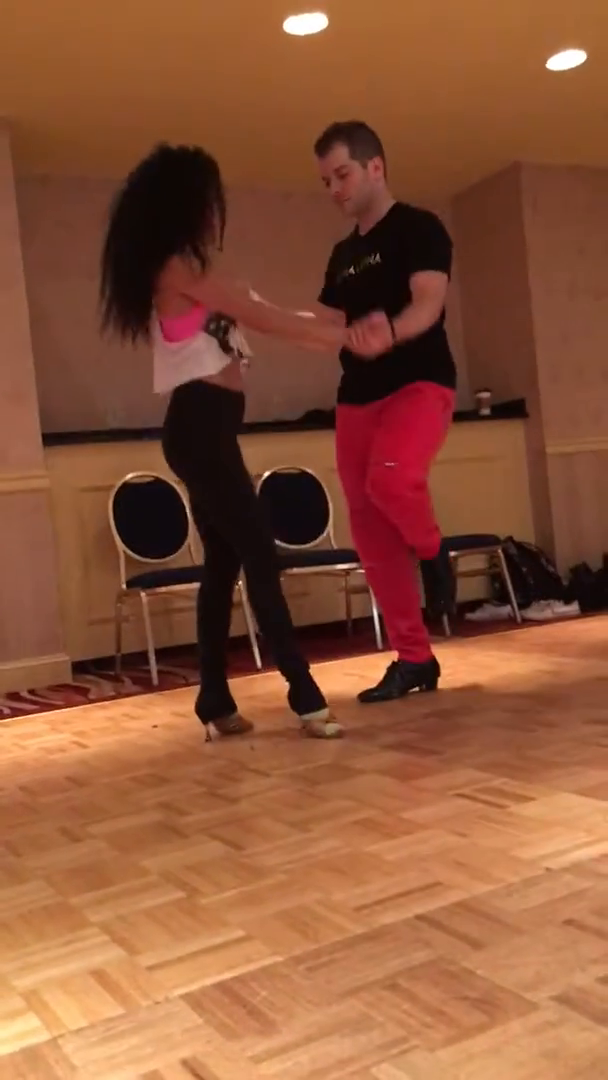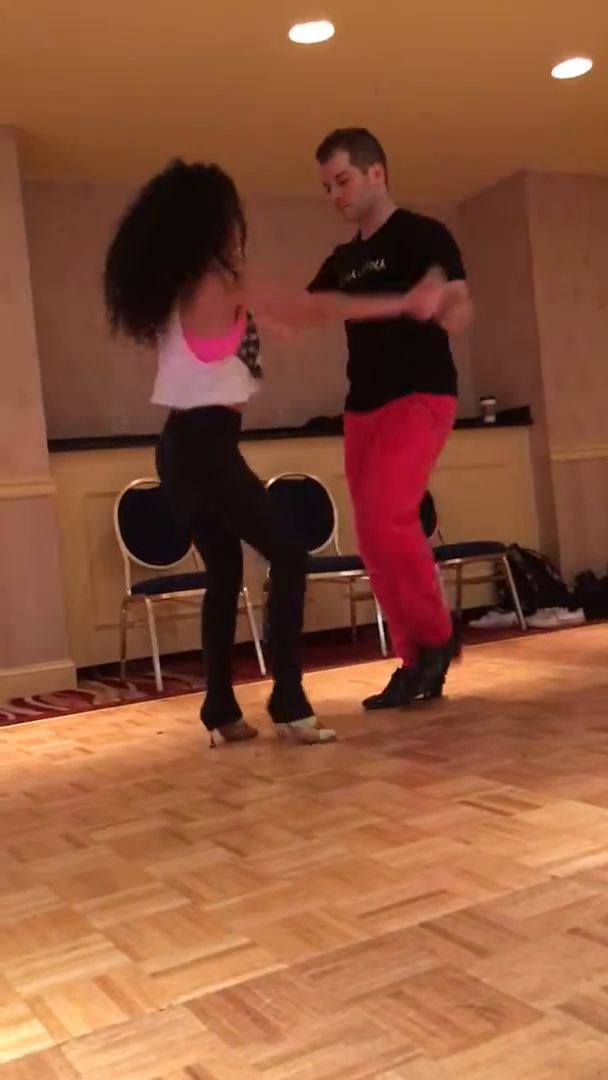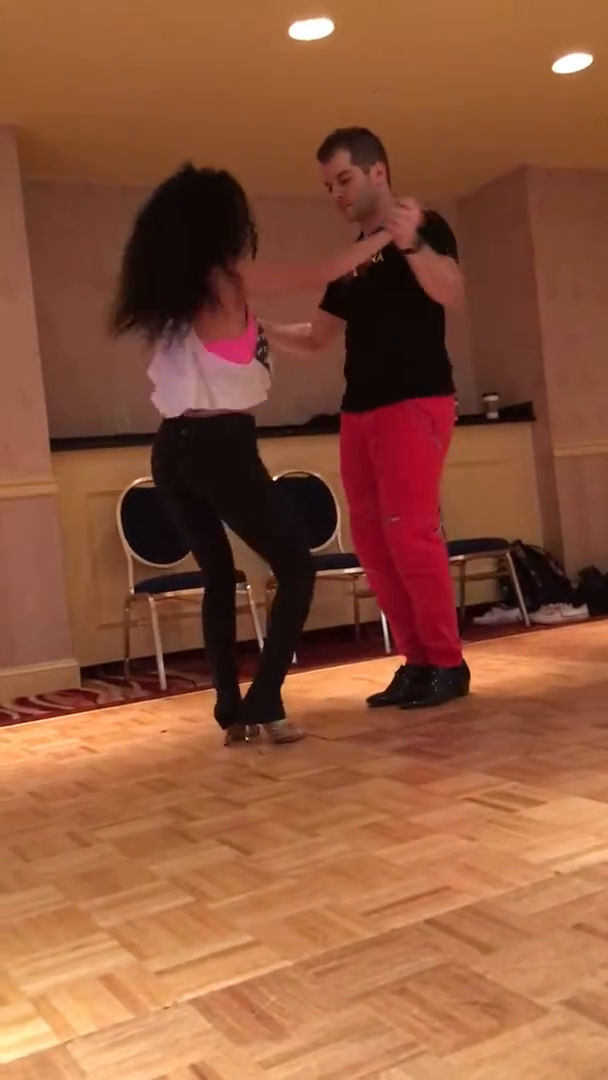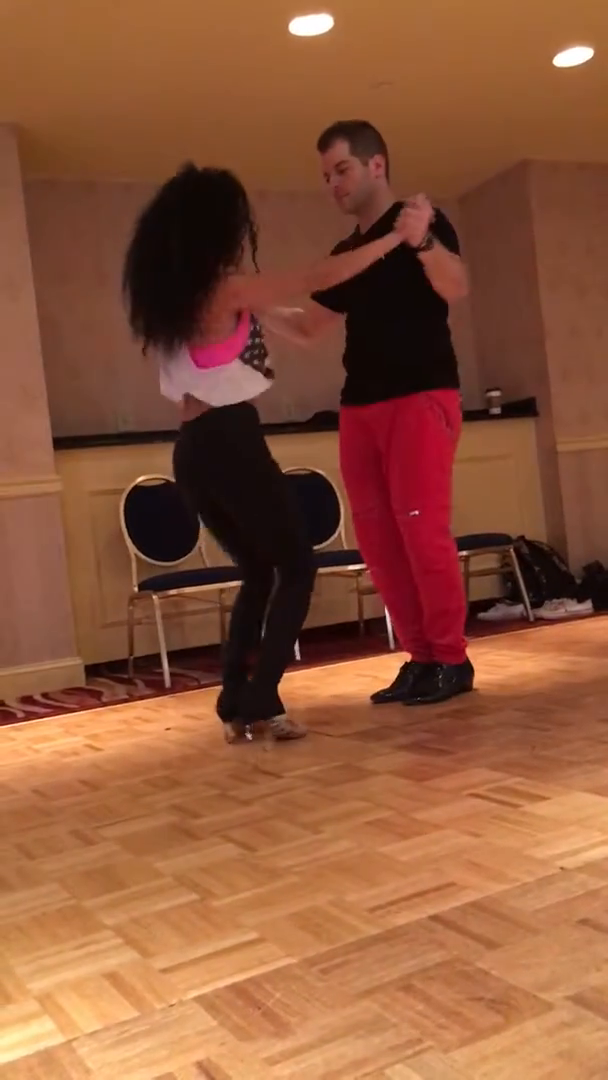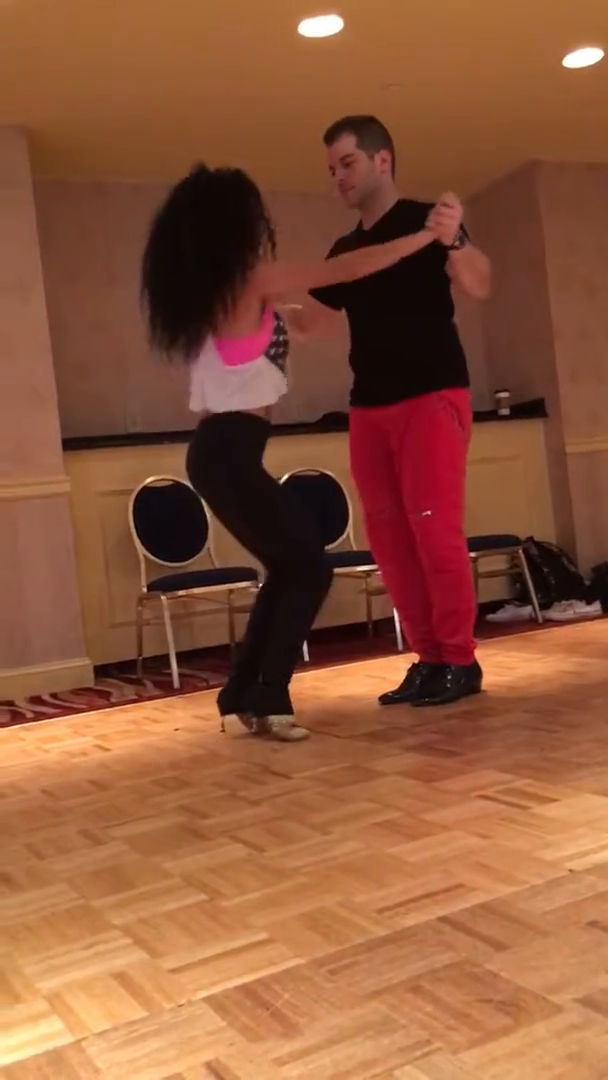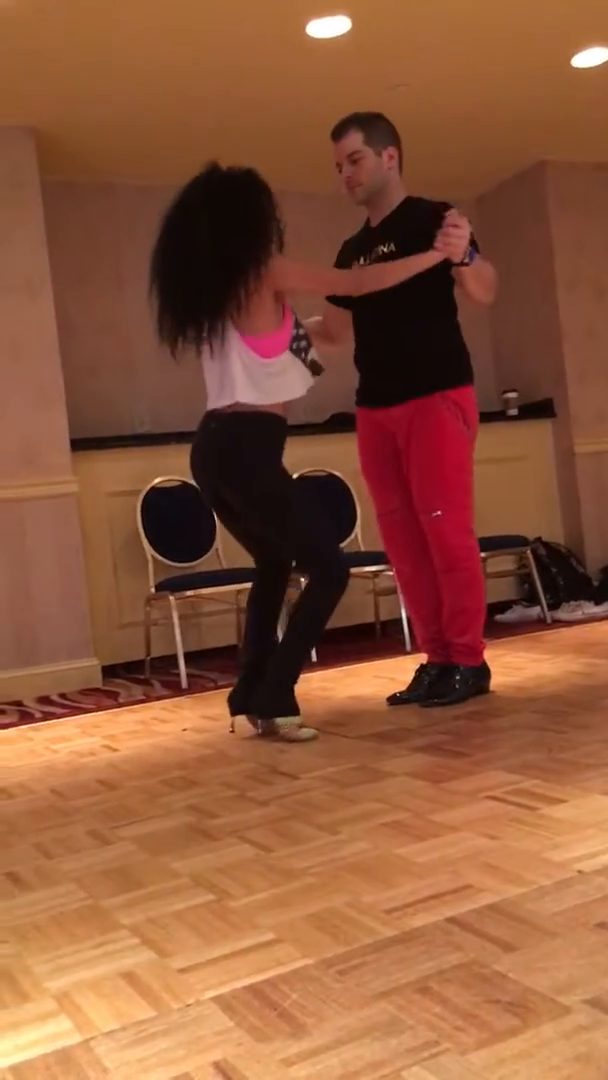
dt=0.2s
person 1, frame 1
left shoulder: (419, 228)
right shoulder: (344, 254)
left elbow: (428, 305)
right elbow: (326, 324)
left wrist: (390, 332)
left hip: (419, 385)
right hip: (356, 401)
left knee: (390, 479)
right knee: (371, 534)
left ankle: (433, 556)
right ankle: (414, 657)
person 1, frame 2
left shoulder: (422, 233)
right shoulder: (344, 259)
left elbow: (461, 315)
left wrist: (441, 304)
left hip: (420, 397)
right hip: (363, 408)
left knee: (386, 511)
right knee: (373, 538)
left ankle: (436, 634)
right ankle: (415, 662)
person 1, frame 3
left shoulder: (425, 226)
left elbow: (450, 291)
right elbow: (317, 336)
left wrist: (411, 244)
right wrist: (256, 331)
left hip: (415, 404)
right hip: (359, 411)
left knee: (409, 531)
right knee: (372, 541)
left ankle: (448, 663)
right ankle: (417, 660)
person 1, frame 4
left shoulder: (421, 221)
right shoulder: (344, 252)
left elbow: (456, 287)
right elbow: (311, 324)
left wrist: (424, 242)
left hip: (422, 396)
right hip: (360, 406)
left knee: (421, 528)
right knee: (376, 534)
left ankle: (450, 660)
right ankle: (418, 656)
person 1, frame 5
left shoulder: (424, 220)
right shoulder: (344, 251)
left elbow: (480, 285)
right elbow: (309, 317)
left wrist: (455, 241)
left hip: (432, 398)
right hip: (369, 407)
left knee: (435, 529)
right knee: (388, 537)
left ankle: (460, 660)
right ankle: (429, 658)
person 1, frame 6
left shoulder: (431, 219)
right shoulder: (352, 249)
left elbow: (485, 292)
right elbow: (333, 326)
left wrist: (463, 255)
left hip: (436, 397)
right hip: (375, 407)
left knee: (446, 529)
right knee: (401, 537)
left ankle: (469, 662)
right ankle: (438, 659)
person 2, frame 1
left shoulder: (171, 269)
right shoulder: (180, 264)
right elbow: (257, 317)
right wrist: (344, 334)
left hip: (200, 423)
right hip: (202, 426)
left knee: (223, 558)
right knee: (259, 552)
left ankle: (216, 703)
right ankle: (303, 693)
person 2, frame 2
left shoulder: (165, 286)
right shoulder: (220, 281)
right elbow: (311, 309)
right wrist: (406, 302)
left hip: (178, 445)
right hip: (207, 444)
left knee: (225, 573)
right knee: (288, 560)
left ankle: (222, 710)
right ankle: (289, 702)
person 2, frame 3
left shoulder: (165, 290)
right shoulder: (230, 280)
right elbow: (316, 275)
right wrist: (386, 239)
left hip: (173, 449)
right hip: (223, 445)
left knee: (219, 578)
right knee: (296, 568)
left ankle: (230, 708)
right ankle: (263, 703)
person 2, frame 4
left shoulder: (178, 291)
right shoulder: (226, 285)
right elbow: (322, 277)
right wrist: (398, 236)
left hip: (194, 450)
right hip: (228, 444)
left knee: (258, 571)
right knee: (297, 566)
left ankle: (237, 699)
right ankle: (261, 699)
person 2, frame 5
left shoulder: (197, 290)
right shoulder: (251, 277)
right elbow: (348, 269)
right wrist: (426, 236)
left hip: (212, 449)
right hip: (232, 450)
left knee: (286, 567)
right knee: (312, 568)
left ankle: (243, 691)
right ankle: (267, 698)
person 2, frame 6
left shoulder: (203, 287)
right shoulder: (266, 273)
right elbow: (359, 283)
right wrist: (438, 254)
left hip: (212, 446)
right hip: (249, 446)
left knee: (274, 565)
right knee: (328, 569)
left ankle: (252, 693)
right ankle: (273, 697)
